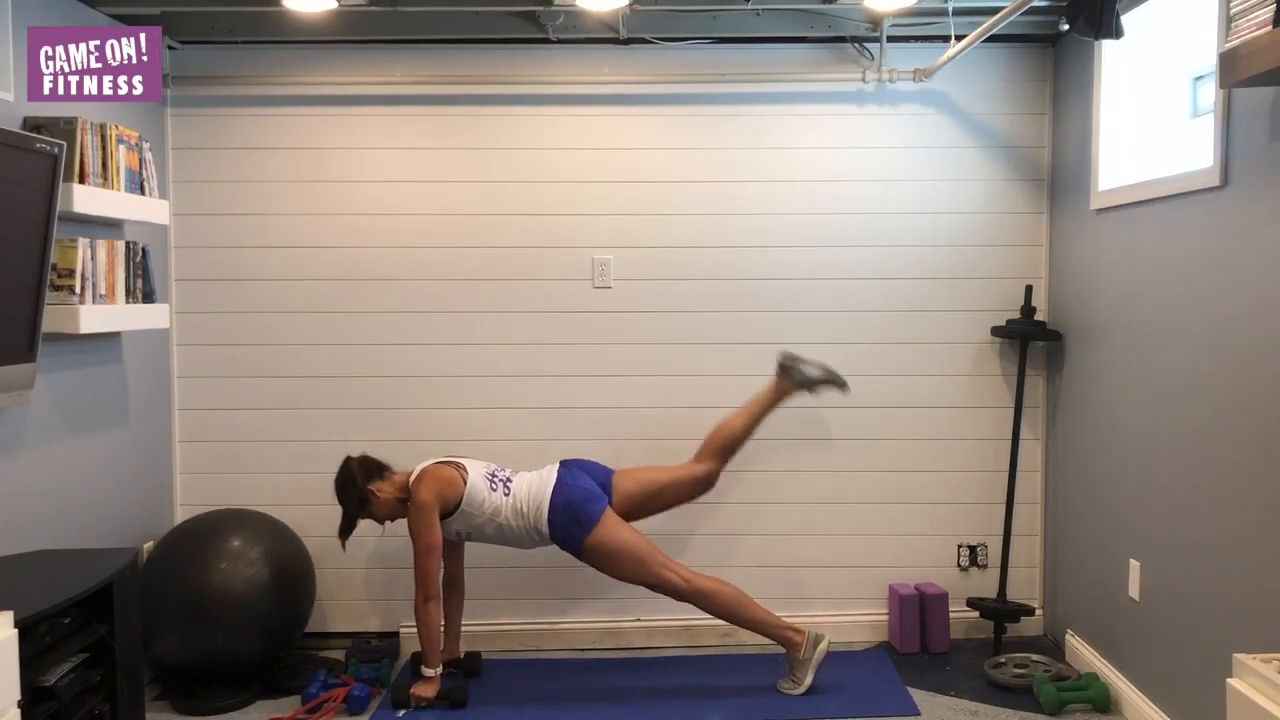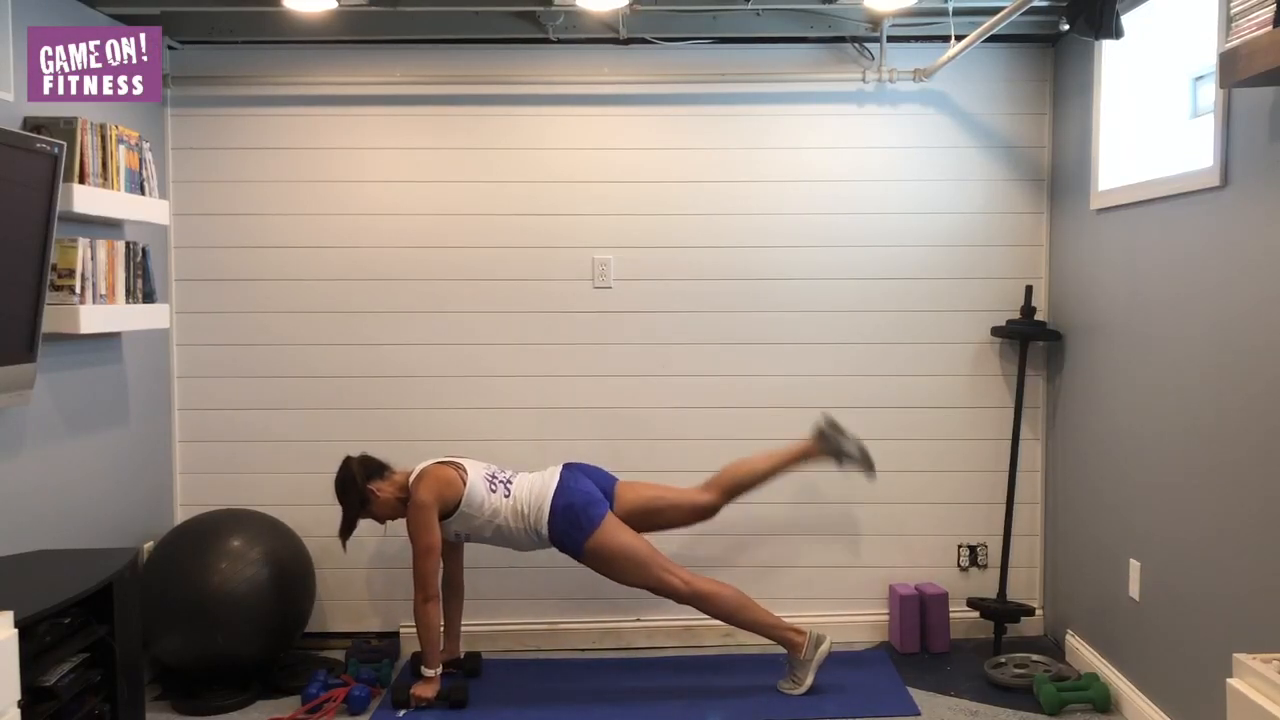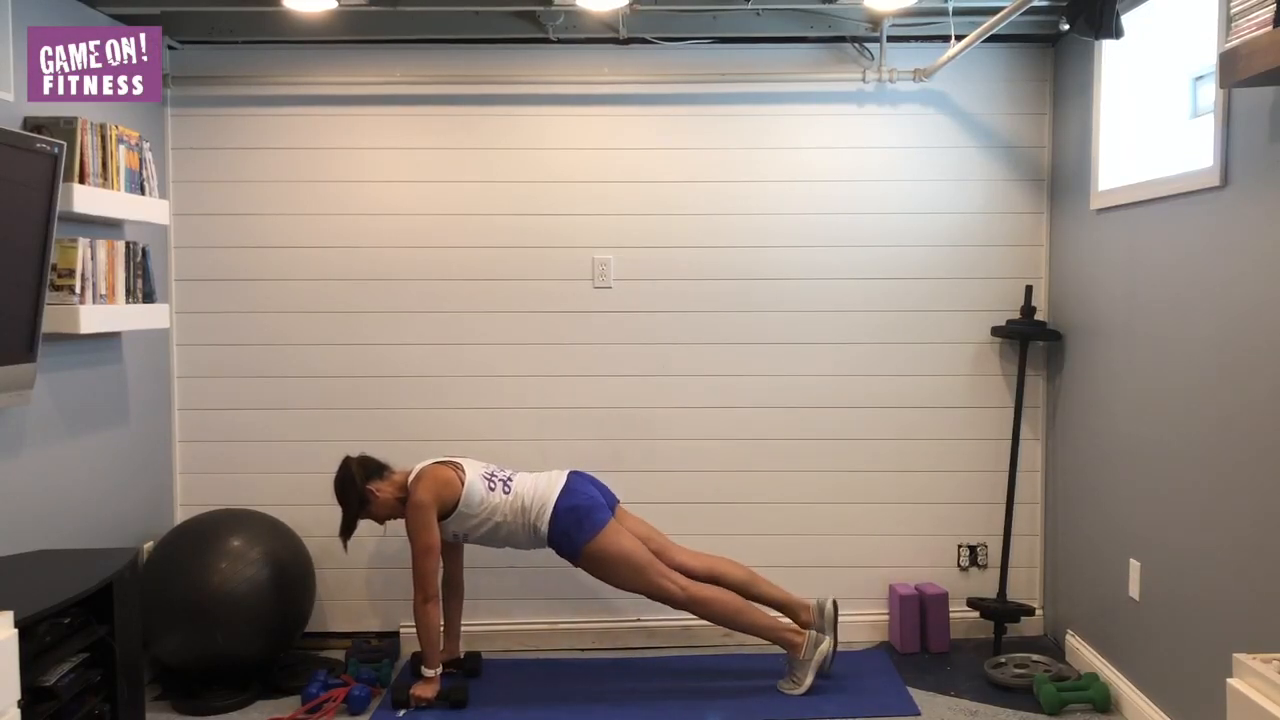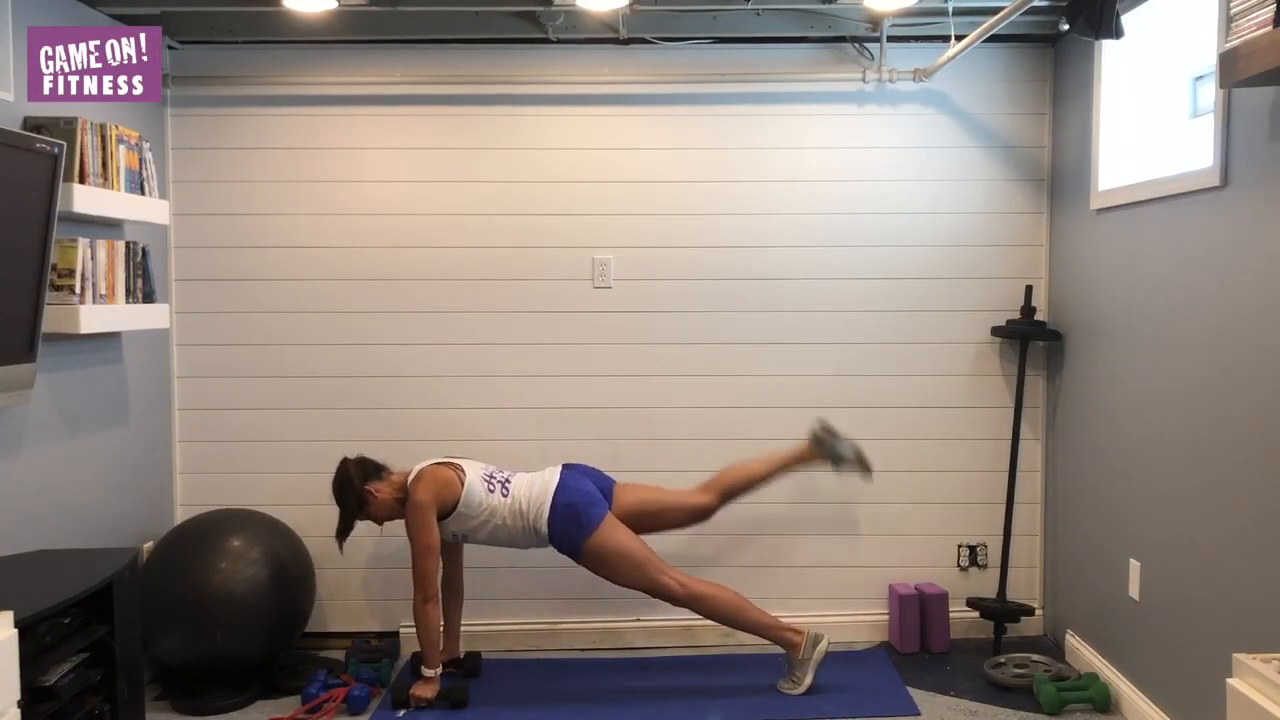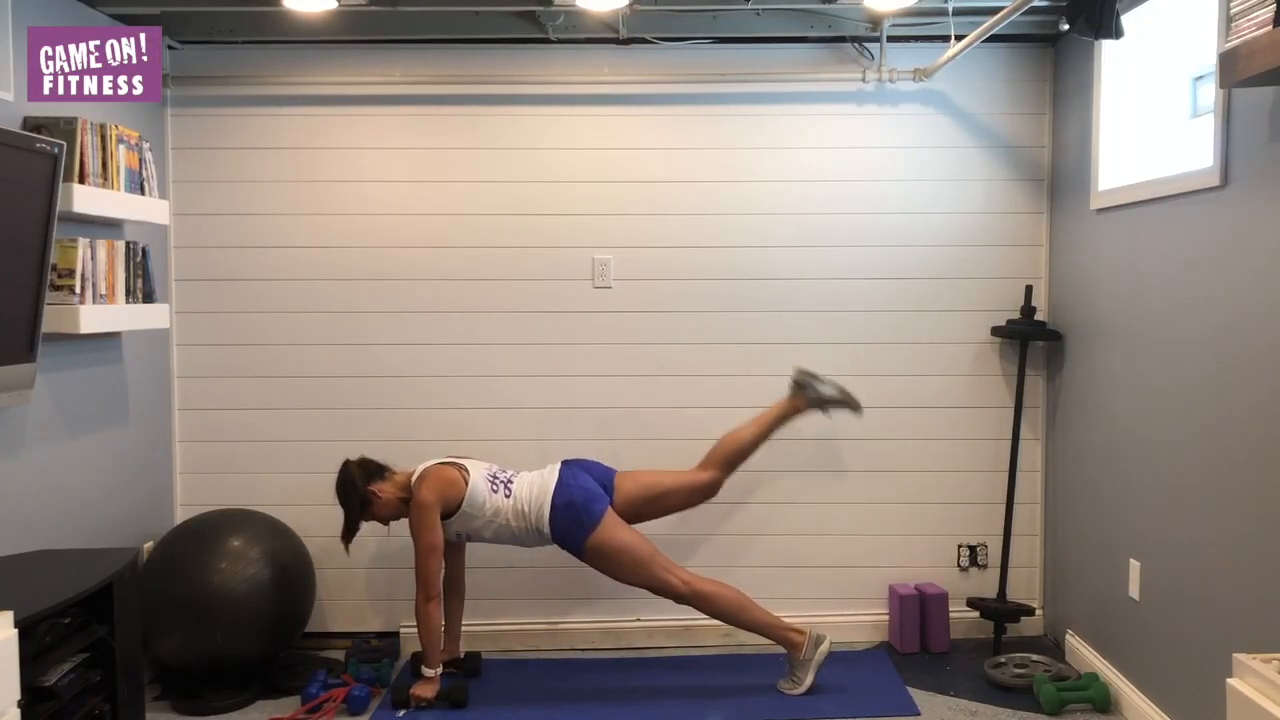
dt=0.4s
person 1, frame 1
left shoulder: (421, 498)
right shoulder: (437, 483)
left elbow: (429, 595)
right elbow: (454, 583)
left wrist: (431, 674)
right wrist: (452, 651)
left hip: (565, 508)
right hip: (570, 482)
left knee: (678, 580)
right knee: (704, 470)
left ankle: (797, 641)
right ankle: (786, 380)
person 1, frame 2
left shoulder: (421, 496)
right shoulder: (441, 483)
left elbow: (428, 594)
right elbow: (453, 579)
left wrist: (431, 673)
right wrist: (452, 648)
left hip: (565, 509)
right hip: (572, 484)
left knee: (677, 583)
right knee: (707, 497)
left ankle: (799, 643)
right ankle: (818, 444)
person 1, frame 3
left shoulder: (419, 497)
right shoulder: (436, 482)
left elbow: (427, 595)
right elbow: (452, 581)
left wrist: (430, 673)
right wrist: (450, 649)
left hip: (564, 514)
right hip: (571, 492)
left knee: (674, 587)
right knee: (688, 564)
left ankle: (797, 641)
right ankle: (805, 611)
person 1, frame 4
left shoulder: (419, 499)
right shoulder: (436, 484)
left elbow: (428, 596)
right elbow: (450, 584)
left wrist: (431, 674)
right wrist: (451, 652)
left hip: (561, 511)
right hip: (569, 487)
left knee: (673, 584)
right knee: (704, 501)
left ankle: (798, 640)
right ankle: (815, 447)
person 1, frame 5
left shoulder: (422, 495)
right shoulder: (440, 484)
left elbow: (431, 591)
right elbow: (454, 579)
left wrist: (431, 673)
right wrist: (452, 647)
left hip: (569, 505)
right hip: (573, 481)
left knee: (676, 584)
right knee: (705, 478)
left ankle: (798, 642)
right ankle: (800, 397)
